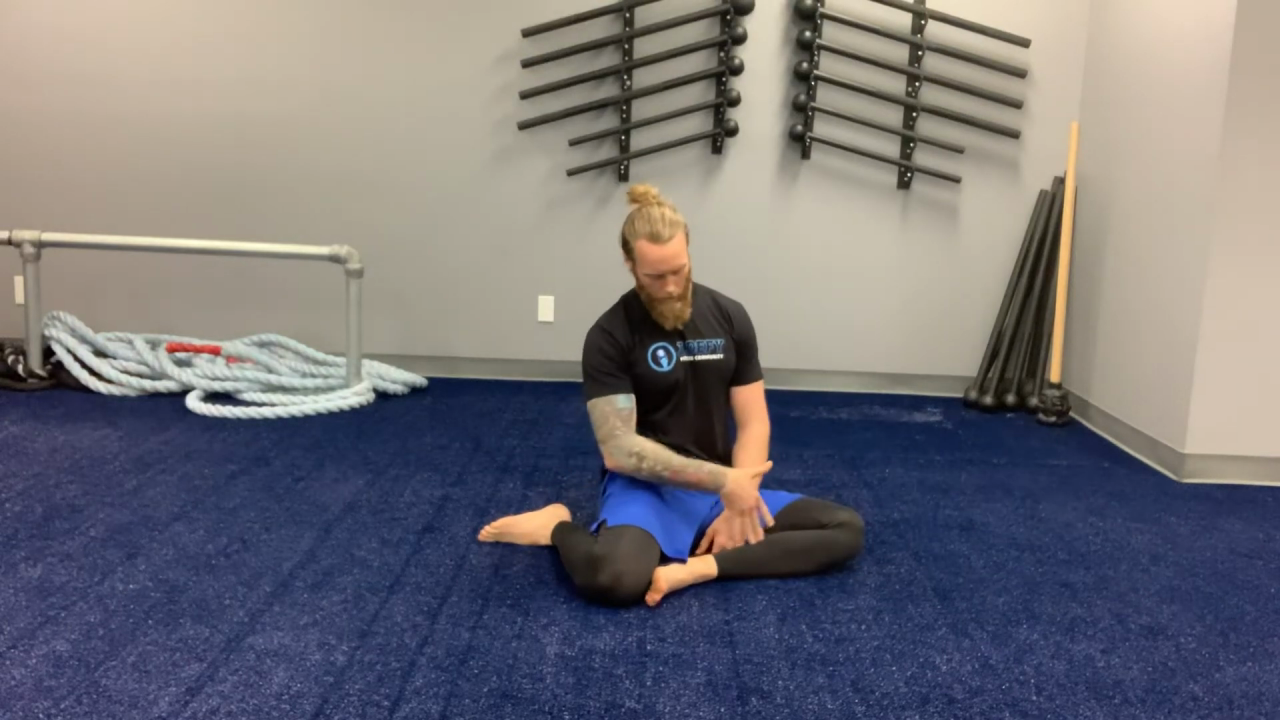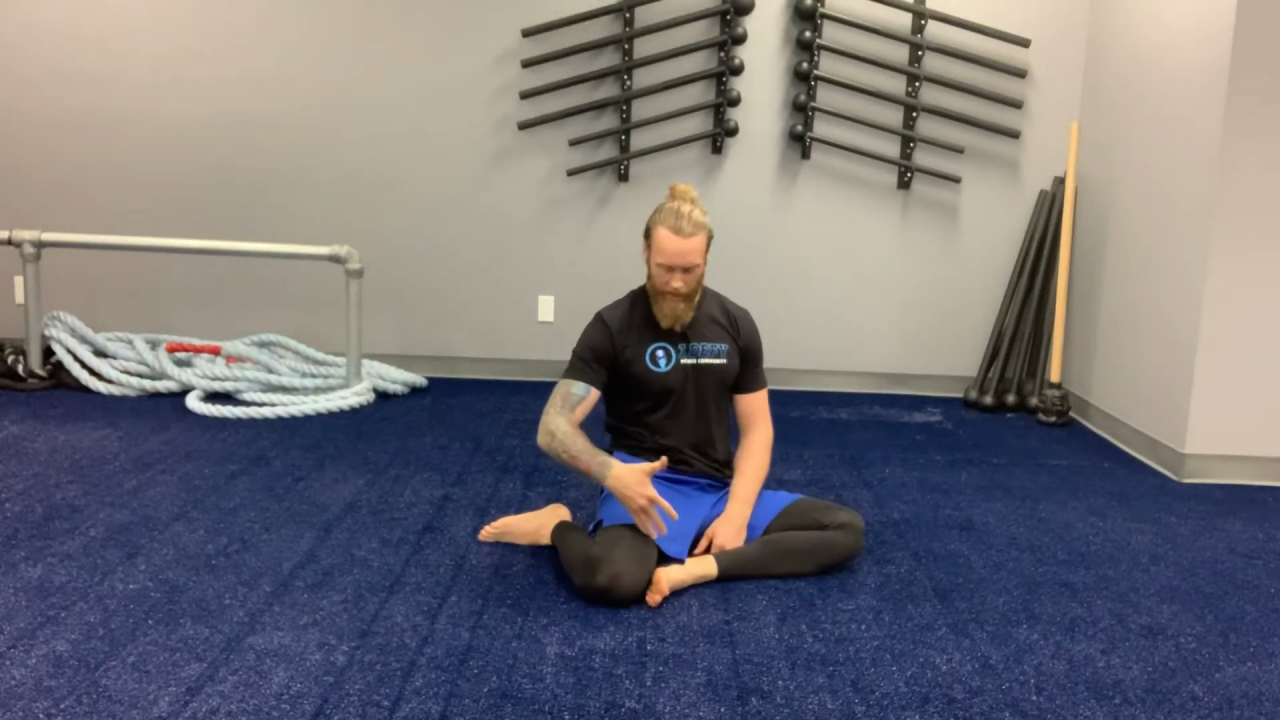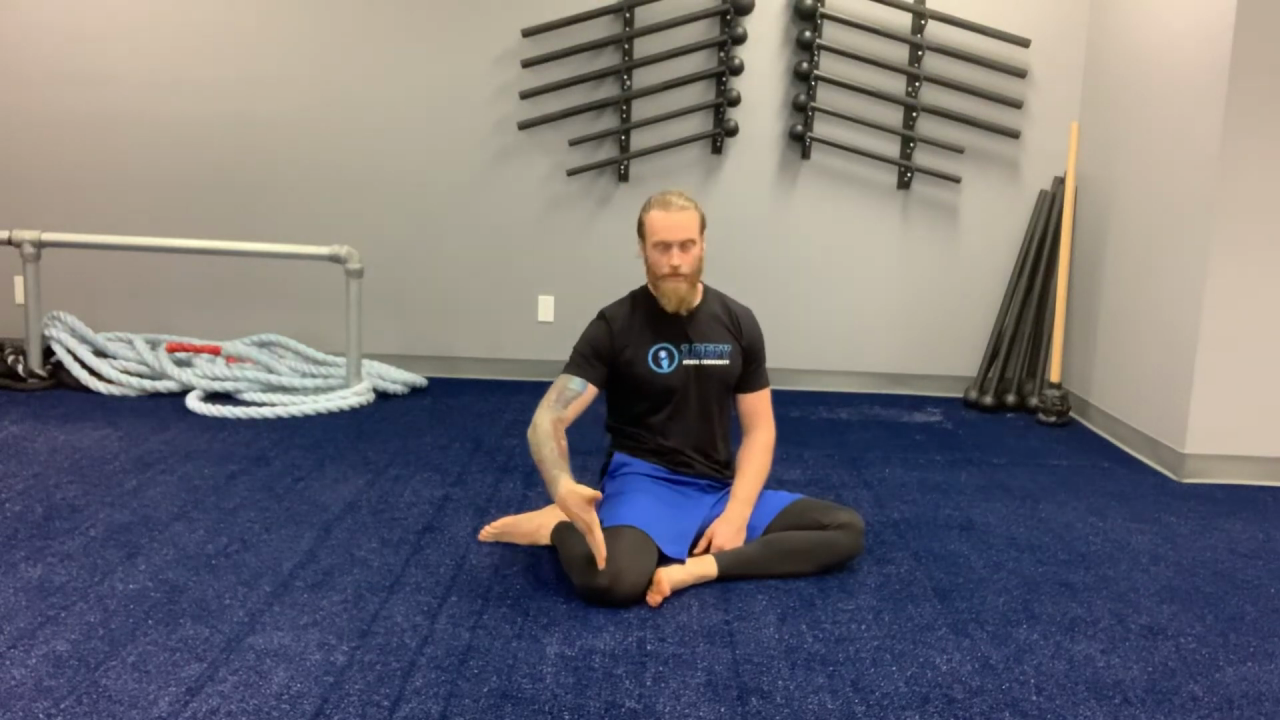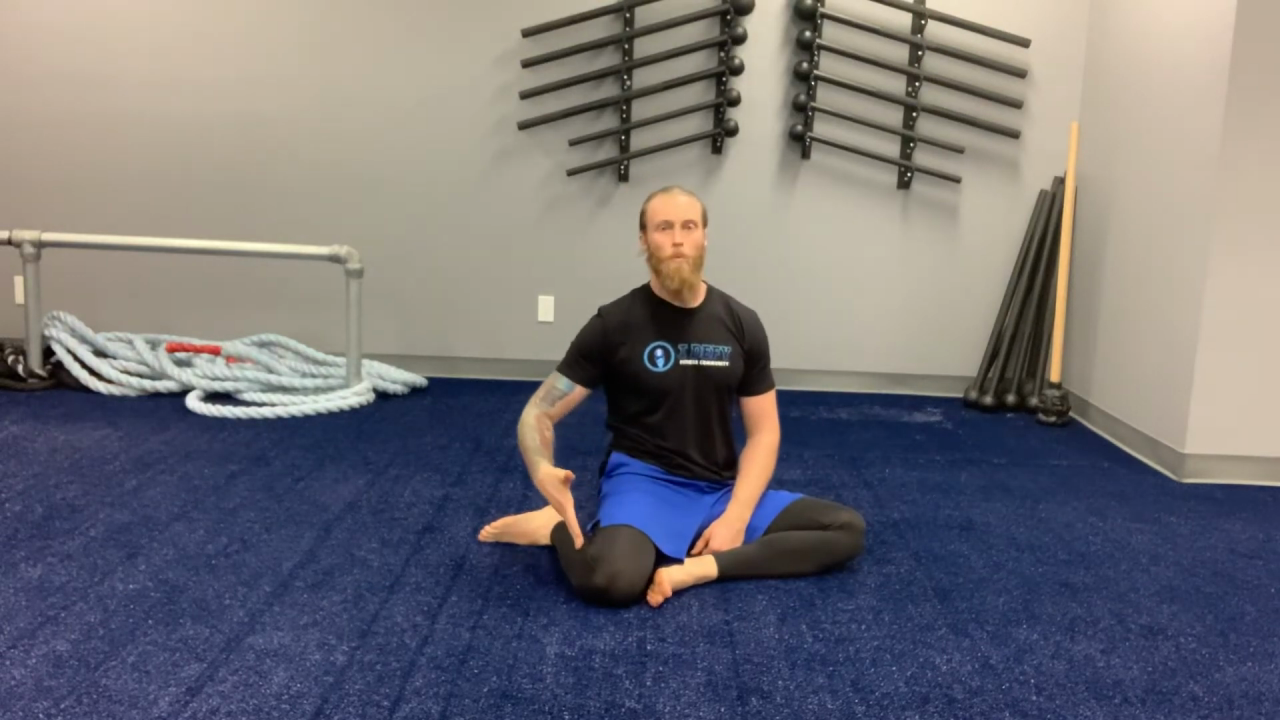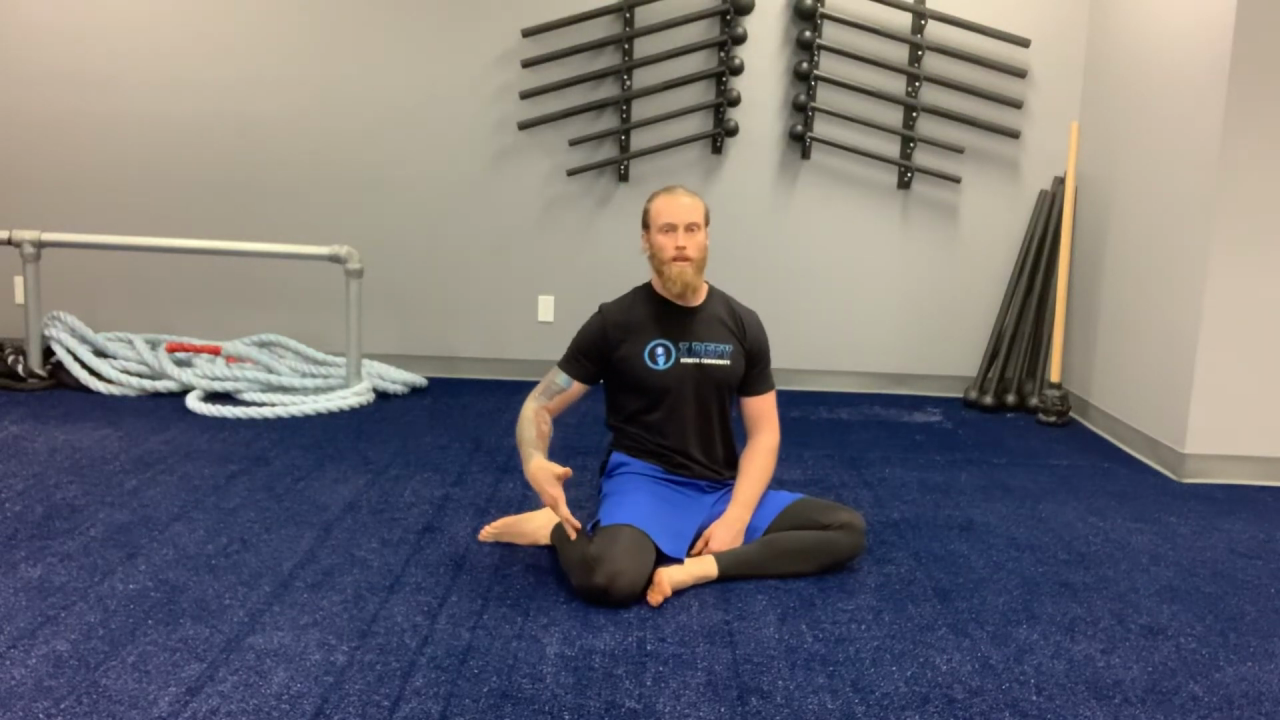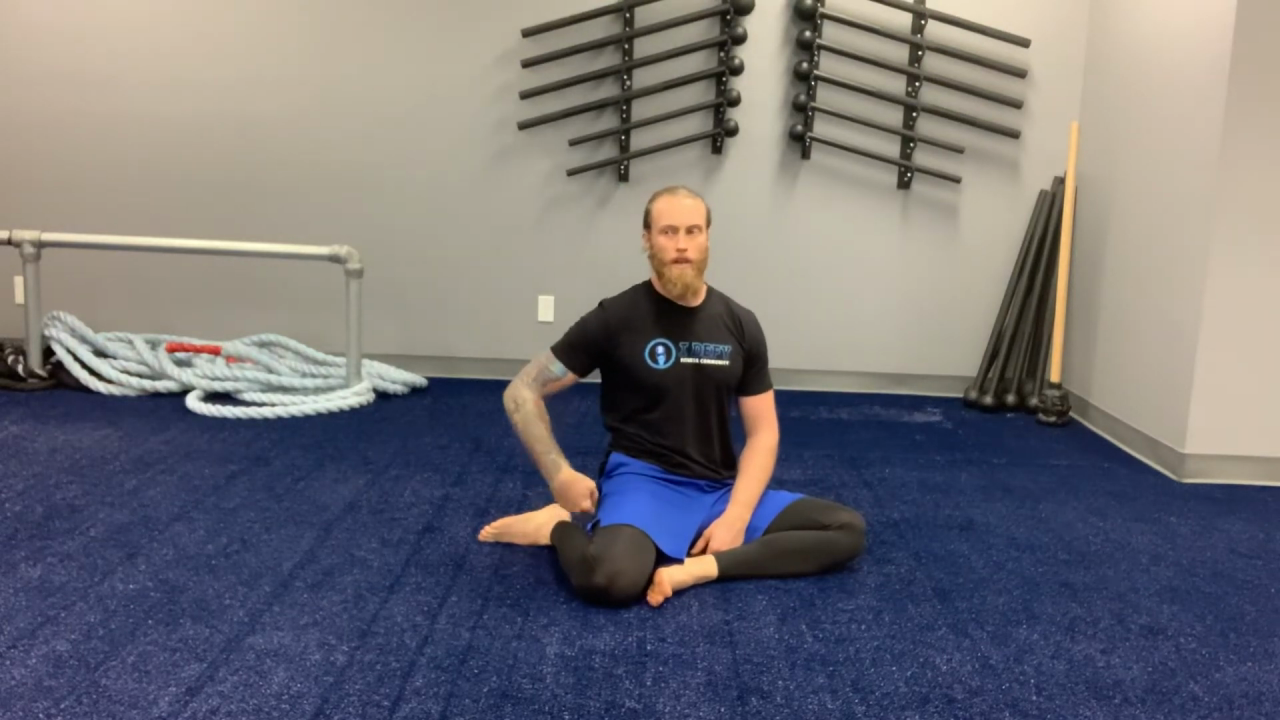
dt=0.4s
person 1, frame 1
left shoulder: (730, 317)
right shoulder: (610, 336)
left elbow: (753, 425)
right elbow: (619, 450)
left wrist: (734, 511)
right wrist: (724, 480)
left hip: (719, 489)
right hip: (646, 488)
left knee: (846, 528)
right knee: (616, 577)
left ankle: (694, 568)
right ankle: (559, 527)
person 1, frame 2
left shoulder: (736, 323)
right shoulder: (612, 327)
left elbow: (756, 432)
right elbow: (553, 429)
left wrist: (736, 514)
right wrist: (611, 473)
left hip: (721, 489)
right hip: (646, 487)
left knee: (847, 529)
right knee: (612, 578)
left ankle: (694, 569)
right ankle: (556, 526)
person 1, frame 3
left shoulder: (738, 322)
right shoulder: (614, 326)
left elbow: (759, 430)
right elbow: (548, 421)
left wrist: (737, 514)
right wrist: (563, 489)
left hip: (720, 488)
right hip: (645, 482)
left knee: (847, 529)
right knee: (614, 578)
left ankle: (696, 567)
right ankle: (554, 526)
person 1, frame 4
left shoulder: (742, 323)
right shoulder: (613, 324)
left elbow: (764, 432)
right elbow: (539, 413)
left wrist: (736, 517)
right wrist: (543, 472)
left hip: (721, 489)
right hip: (644, 482)
left knee: (847, 529)
right knee: (612, 579)
left ankle: (695, 569)
right ankle: (557, 528)
person 1, frame 5
left shoulder: (742, 324)
right shoulder: (614, 322)
left elbow: (764, 434)
right elbow: (540, 406)
left wrist: (736, 518)
right wrist: (534, 463)
left hip: (722, 489)
right hip: (644, 481)
left knee: (848, 529)
right knee: (611, 578)
left ankle: (696, 568)
right ankle: (558, 530)
person 1, frame 6
left shoulder: (740, 324)
right shoulder: (614, 319)
left elbow: (763, 433)
right elbow: (521, 393)
left wrist: (736, 516)
right wrist: (559, 474)
left hip: (721, 489)
right hip: (643, 481)
left knee: (847, 529)
right knee: (612, 578)
left ankle: (695, 568)
right ankle: (556, 527)
